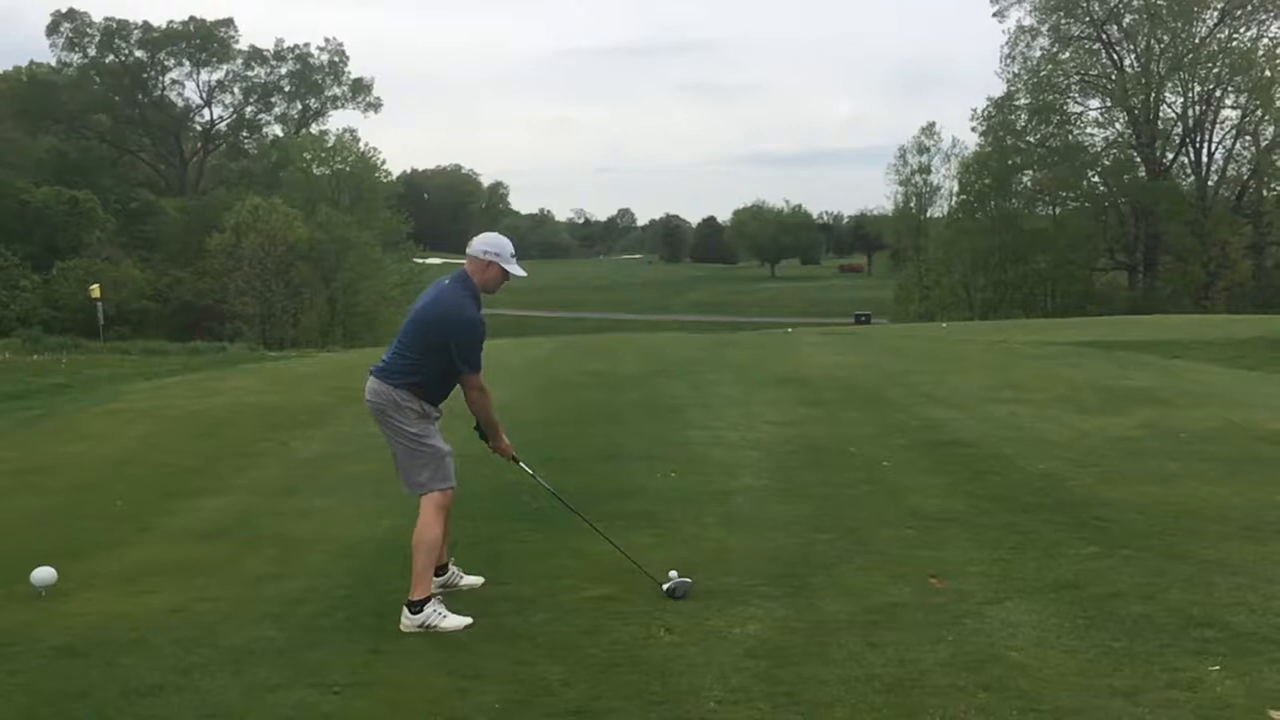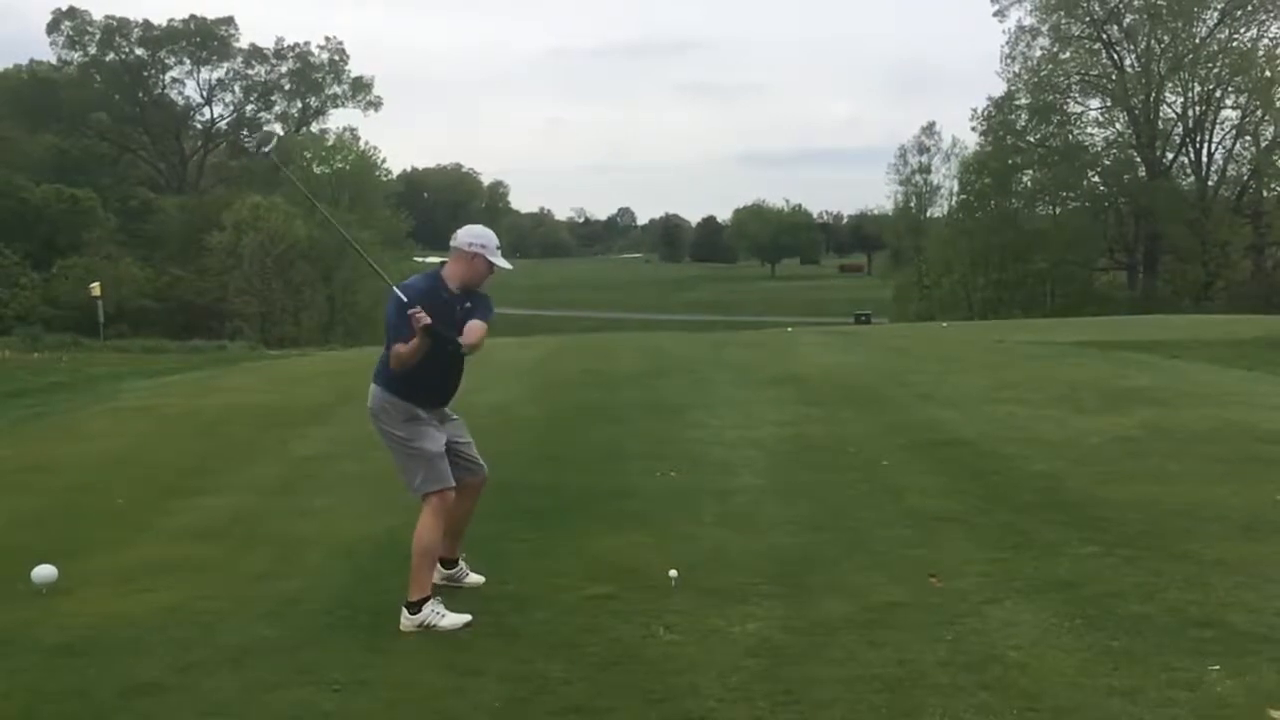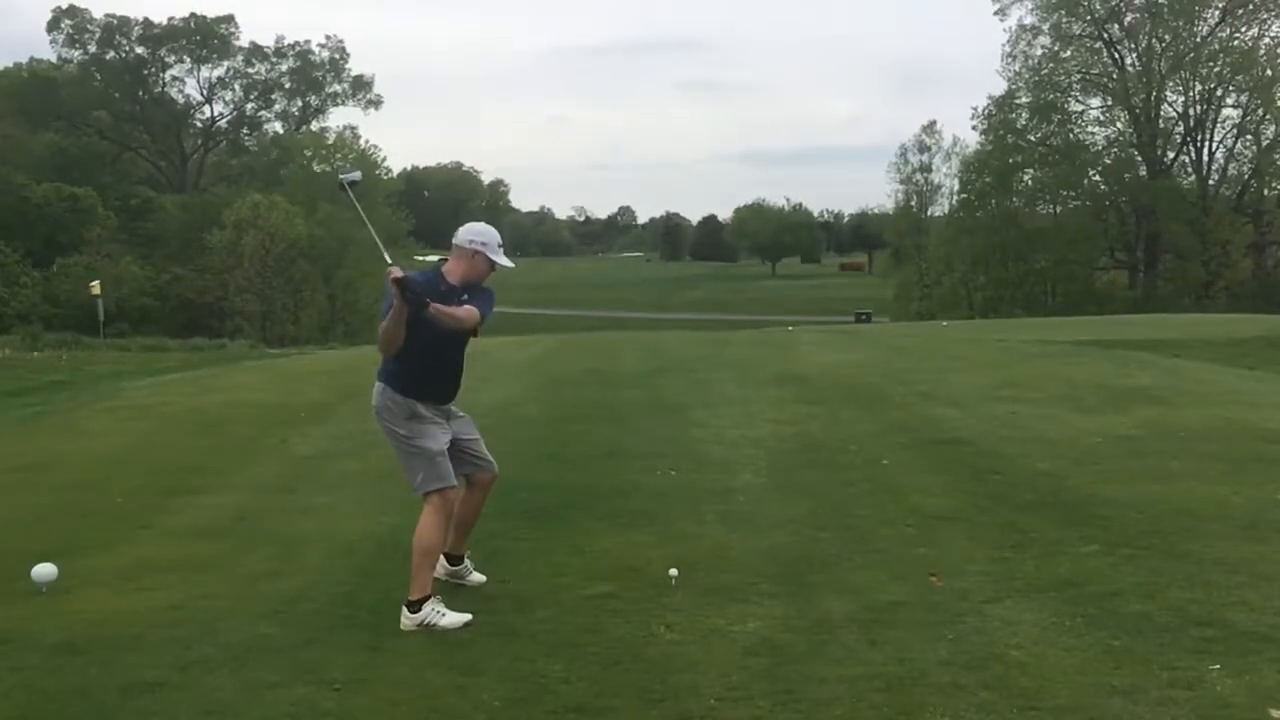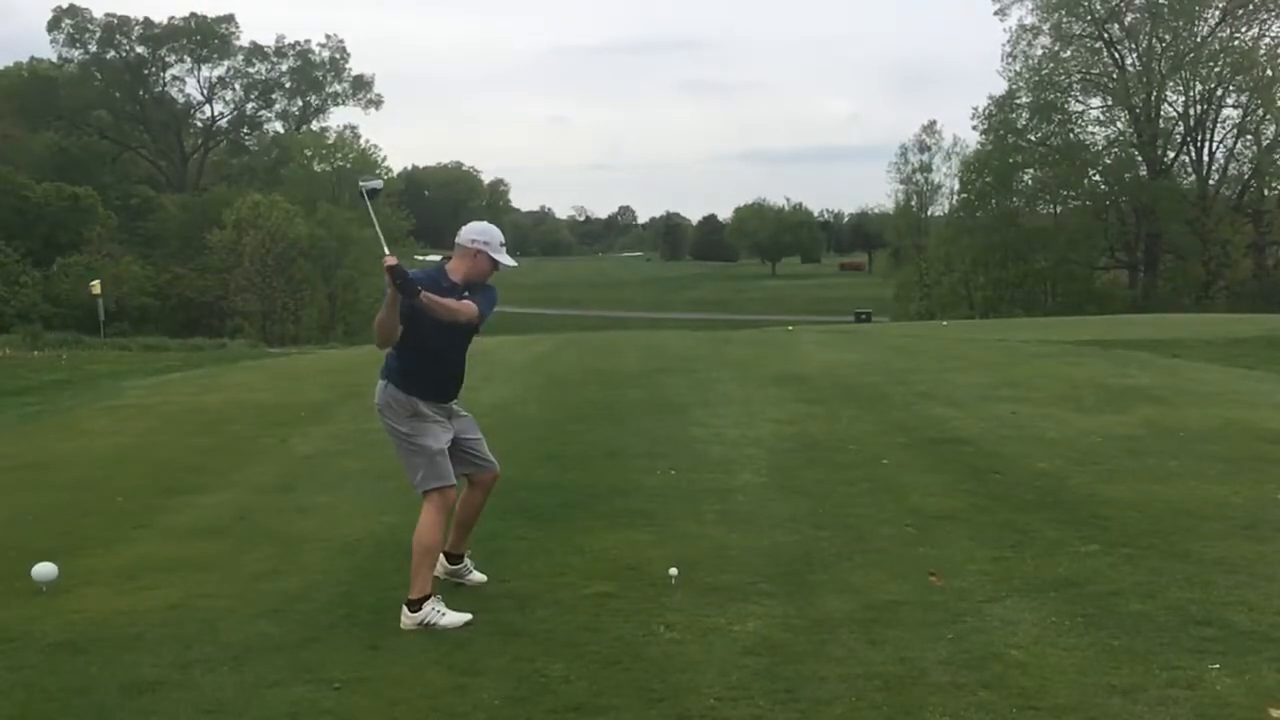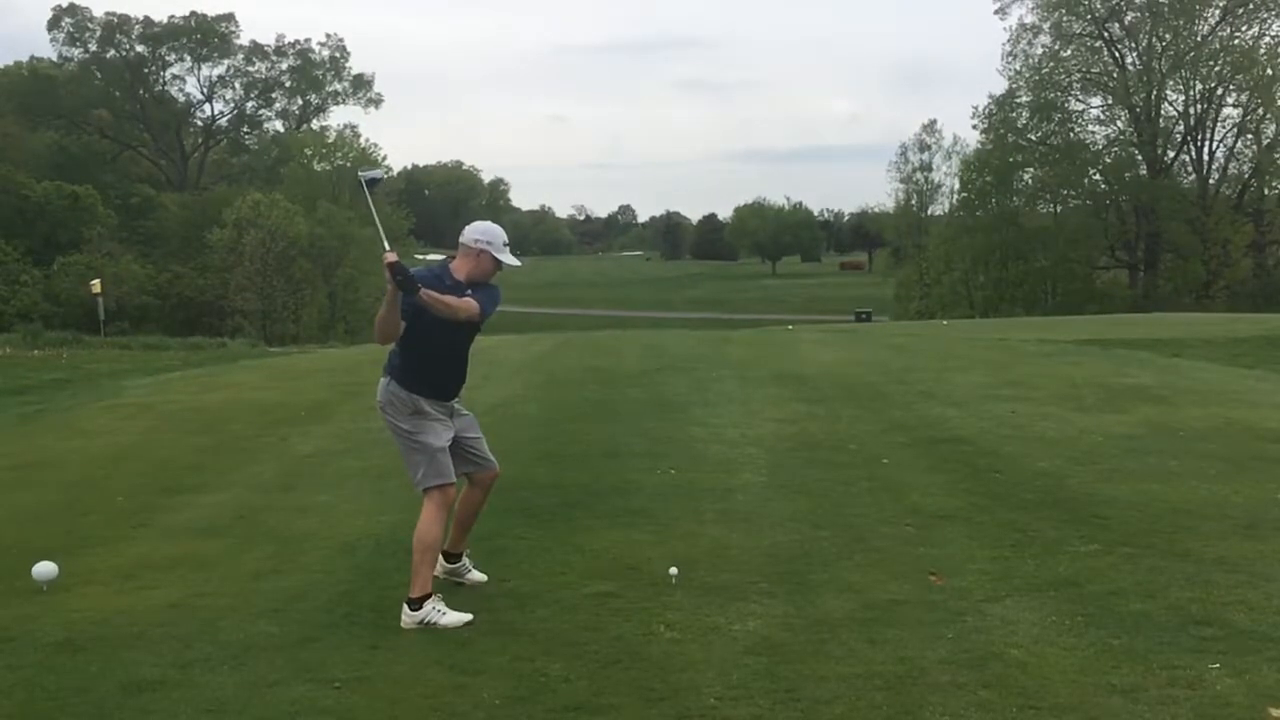
dt=0.5s
person 1, frame 1
left shoulder: (450, 289)
right shoulder: (463, 313)
left elbow: (468, 374)
right elbow: (474, 387)
left wrist: (487, 426)
right wrist: (496, 435)
left hip: (403, 395)
right hip: (401, 400)
left knee: (440, 486)
right knee: (437, 495)
left ankle: (440, 571)
right ankle: (418, 607)
person 1, frame 2
left shoulder: (477, 302)
right shoulder: (414, 292)
left elbow: (474, 335)
right elbow: (397, 362)
left wrist: (447, 341)
right wrist: (420, 341)
left hip: (433, 405)
right hip: (399, 405)
left knee: (473, 477)
right knee: (439, 496)
left ankle: (448, 564)
right ankle: (417, 608)
person 1, frame 3
left shoulder: (480, 295)
right shoulder: (415, 284)
left elbow: (464, 319)
right elbow: (387, 348)
left wrist: (426, 307)
right wrist: (399, 304)
left hip: (442, 403)
right hip: (404, 404)
left knee: (484, 474)
right knee: (442, 496)
left ankle: (452, 560)
right ankle: (418, 607)
person 1, frame 4
left shoulder: (483, 293)
right shoulder: (417, 280)
left elbow: (461, 313)
right elbow: (383, 341)
left wrist: (417, 295)
right wrist: (394, 292)
left hip: (444, 402)
right hip: (407, 402)
left knee: (485, 474)
right knee: (442, 495)
left ankle: (452, 559)
right ankle: (418, 605)
person 1, frame 5
left shoulder: (486, 292)
right shoulder: (419, 279)
left elbow: (461, 310)
right elbow: (384, 336)
left wrist: (417, 290)
right wrist: (394, 288)
left hip: (446, 400)
right hip: (407, 399)
left knee: (485, 474)
right knee: (441, 493)
left ankle: (452, 558)
right ankle: (419, 605)
